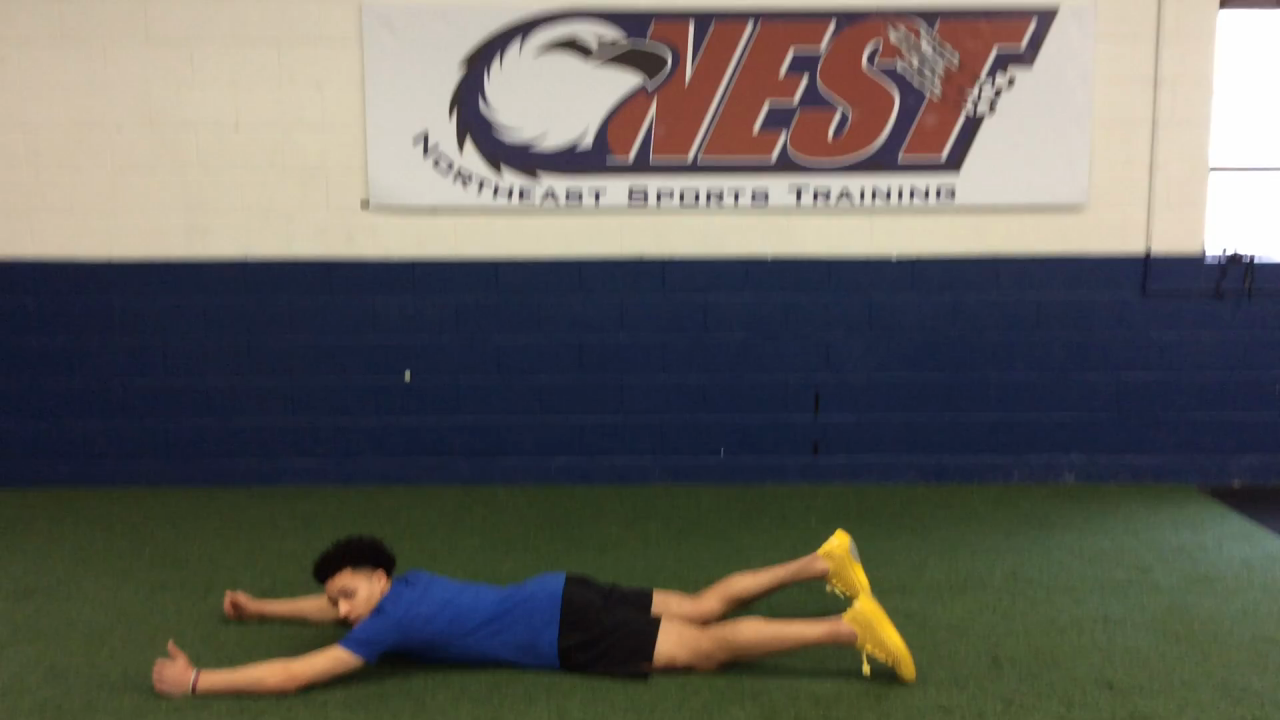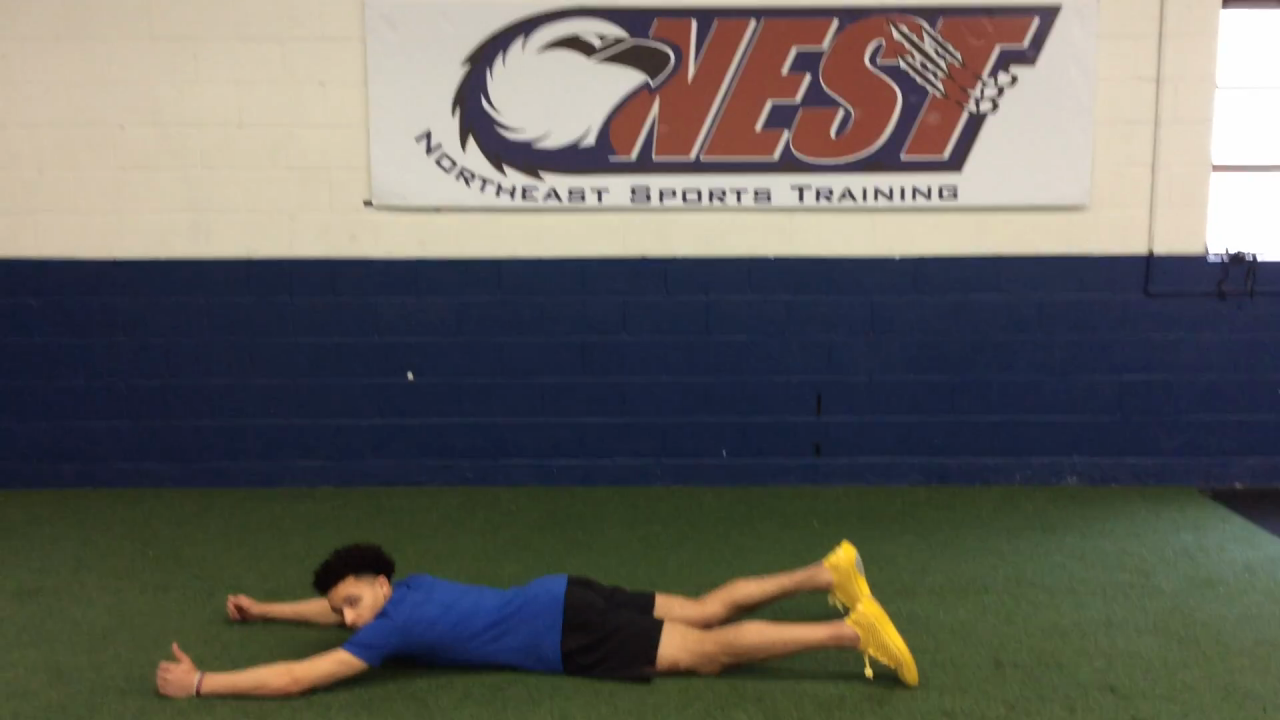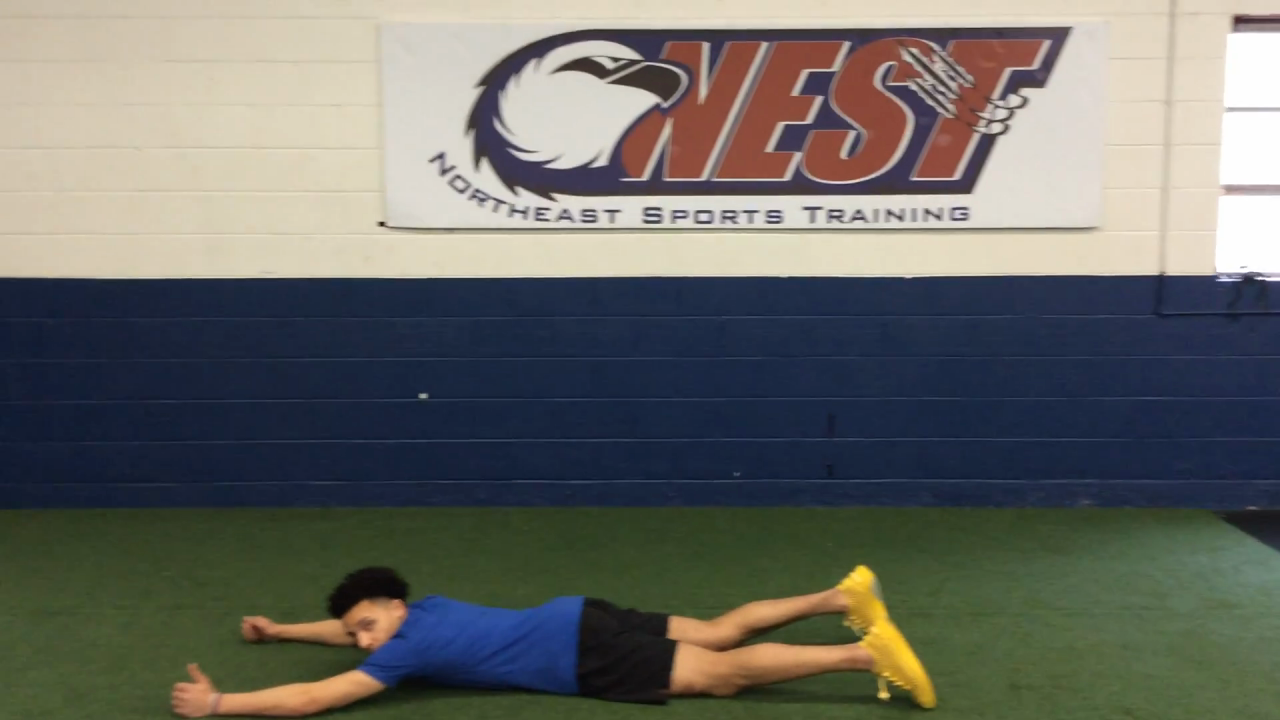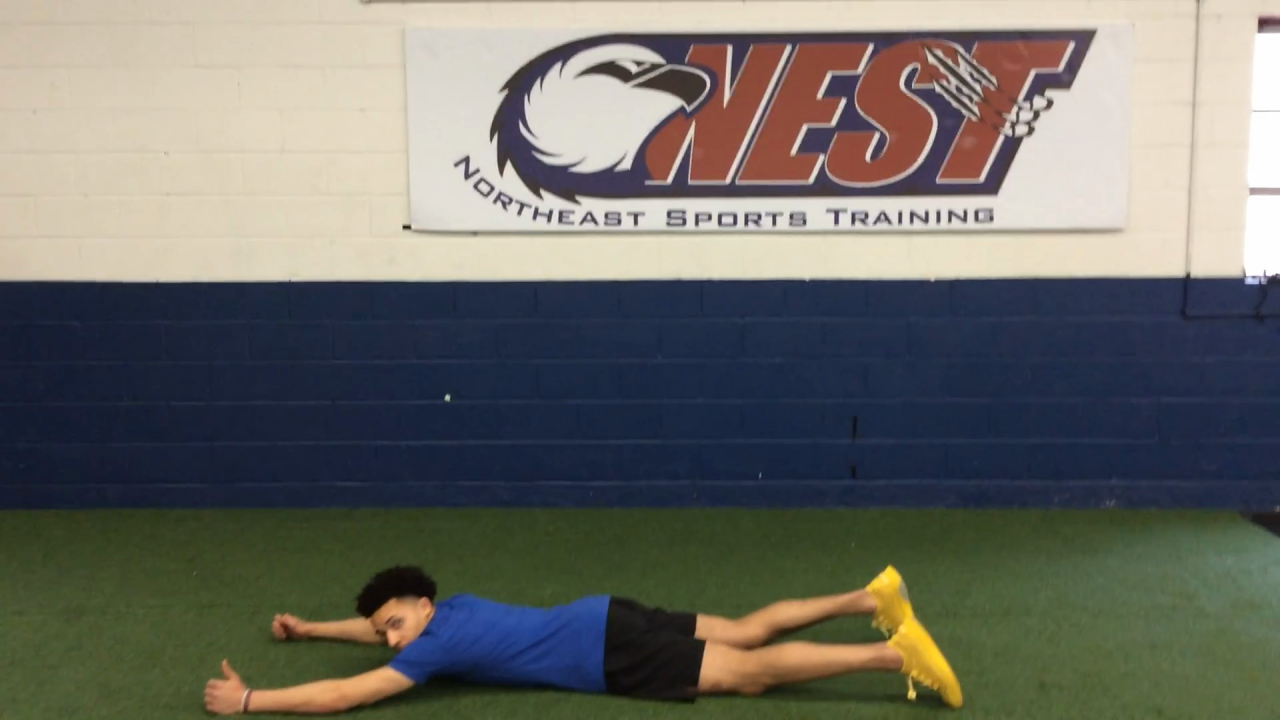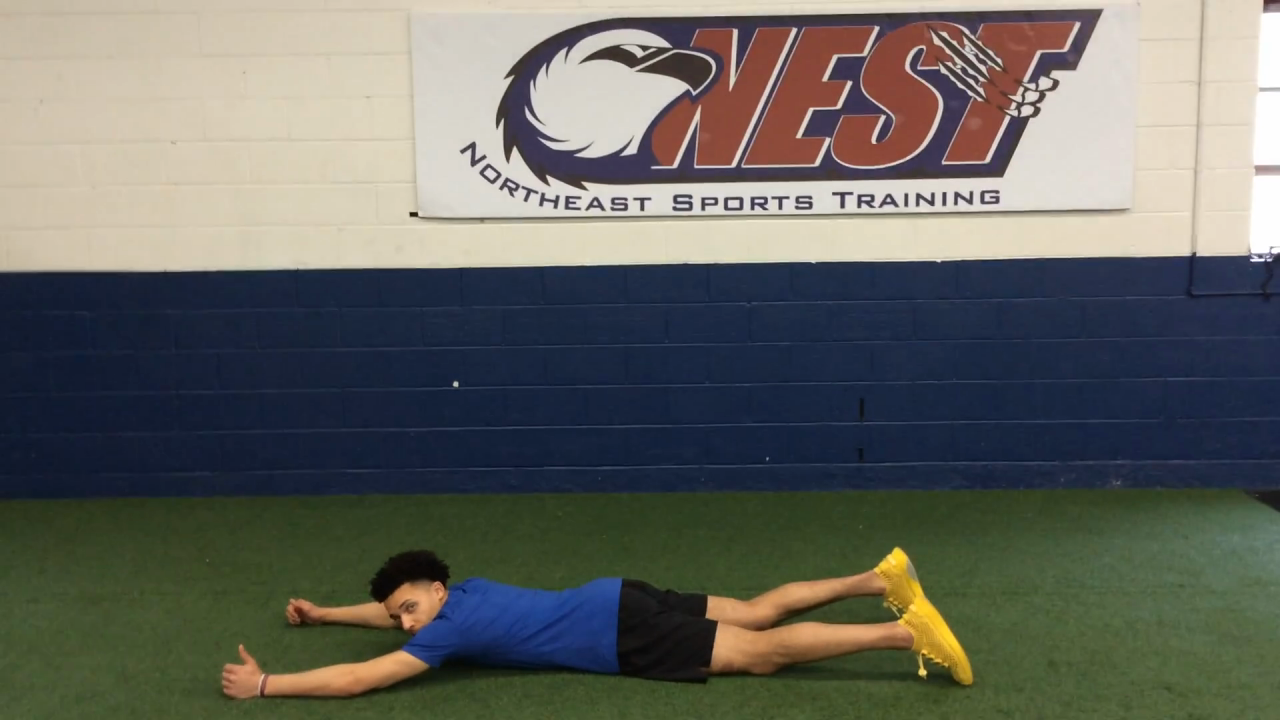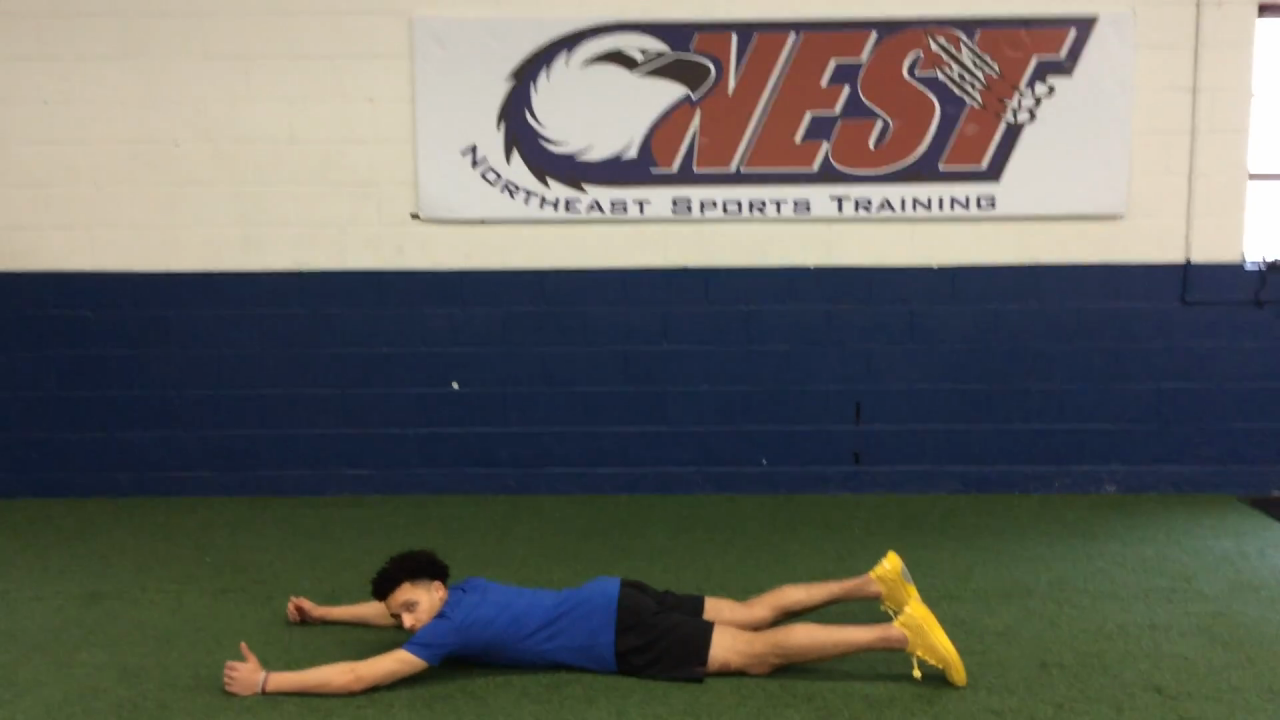
dt=0.2s
person 1, frame 1
left shoulder: (392, 621)
right shoulder: (402, 586)
left elbow: (291, 677)
right elbow: (337, 605)
left wrist: (197, 682)
right wrist: (261, 607)
left hip: (567, 632)
right hip: (563, 599)
left knee: (705, 649)
right knee: (702, 605)
left ankle: (847, 626)
right ankle: (821, 562)
person 1, frame 2
left shoulder: (394, 625)
right shoulder: (408, 589)
left elbow: (295, 680)
right elbow: (341, 607)
left wrist: (202, 685)
right wrist: (264, 609)
left hip: (569, 633)
right hip: (565, 601)
left knee: (708, 652)
right knee: (705, 610)
left ankle: (851, 629)
right ankle: (827, 572)
person 1, frame 3
left shoulder: (410, 646)
right shoulder: (423, 611)
right elbow: (355, 628)
right wrist: (281, 628)
left hip: (583, 657)
right hip: (580, 623)
right knee: (719, 633)
left ankle: (865, 653)
right ankle: (843, 596)
person 1, frame 4
left shoulder: (438, 645)
right shoulder: (449, 608)
right elbow: (380, 626)
right wrist: (308, 627)
left hip: (612, 656)
right hip: (606, 622)
right knee: (746, 631)
left ankle: (894, 653)
right ankle: (871, 598)
person 1, frame 5
left shoulder: (451, 628)
right shoulder: (462, 591)
left elbow: (357, 679)
right elbow: (394, 610)
left wrist: (265, 684)
right wrist: (322, 612)
left hip: (624, 635)
right hip: (617, 603)
left knee: (761, 653)
right knee: (757, 612)
left ankle: (903, 630)
right ankle: (878, 578)
person 1, frame 6
left shoulder: (451, 626)
right shoulder: (462, 592)
left elbow: (356, 679)
right elbow: (393, 608)
left wrist: (267, 683)
right wrist: (324, 612)
left hip: (621, 636)
right hip: (616, 604)
left knee: (756, 653)
right knee: (753, 612)
left ankle: (898, 632)
right ankle: (874, 581)
